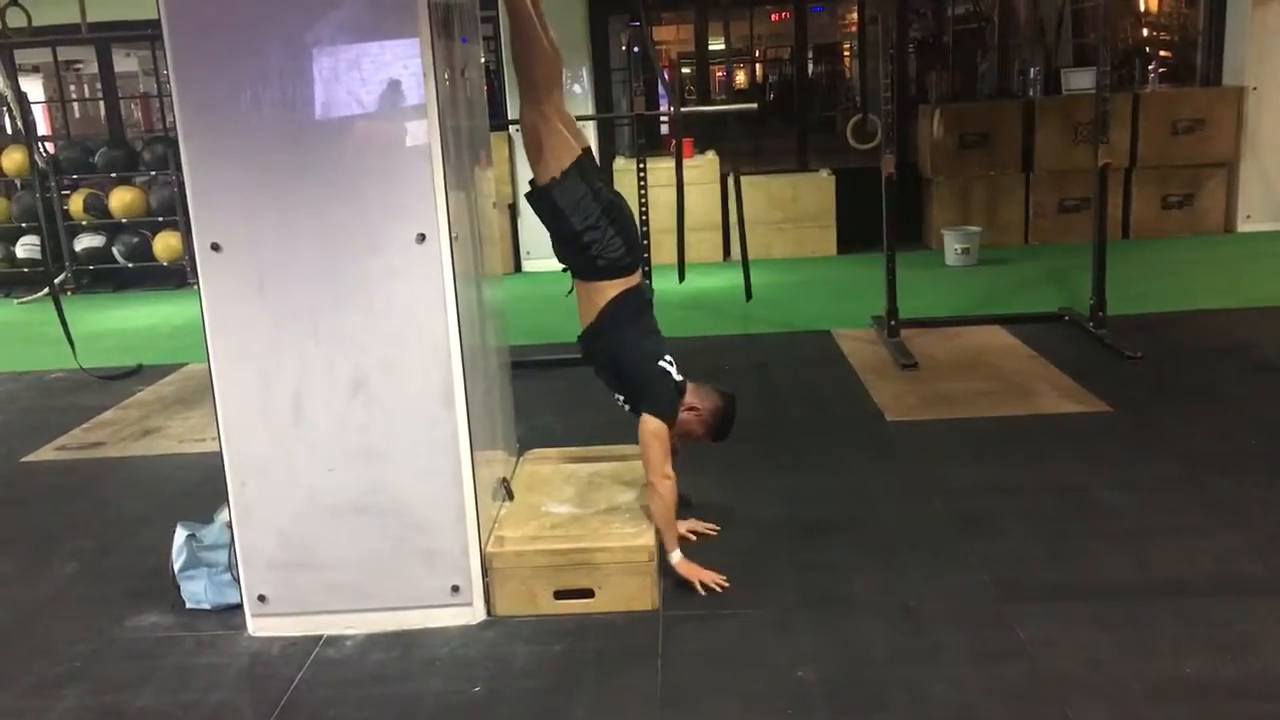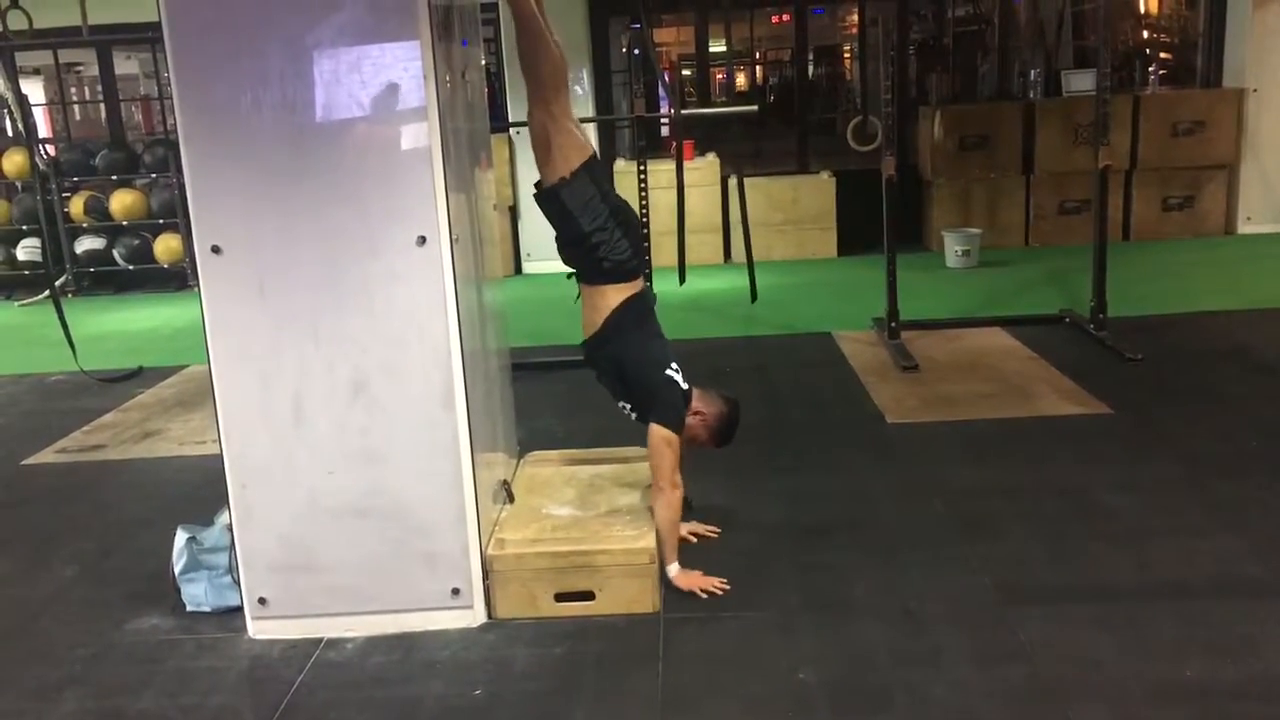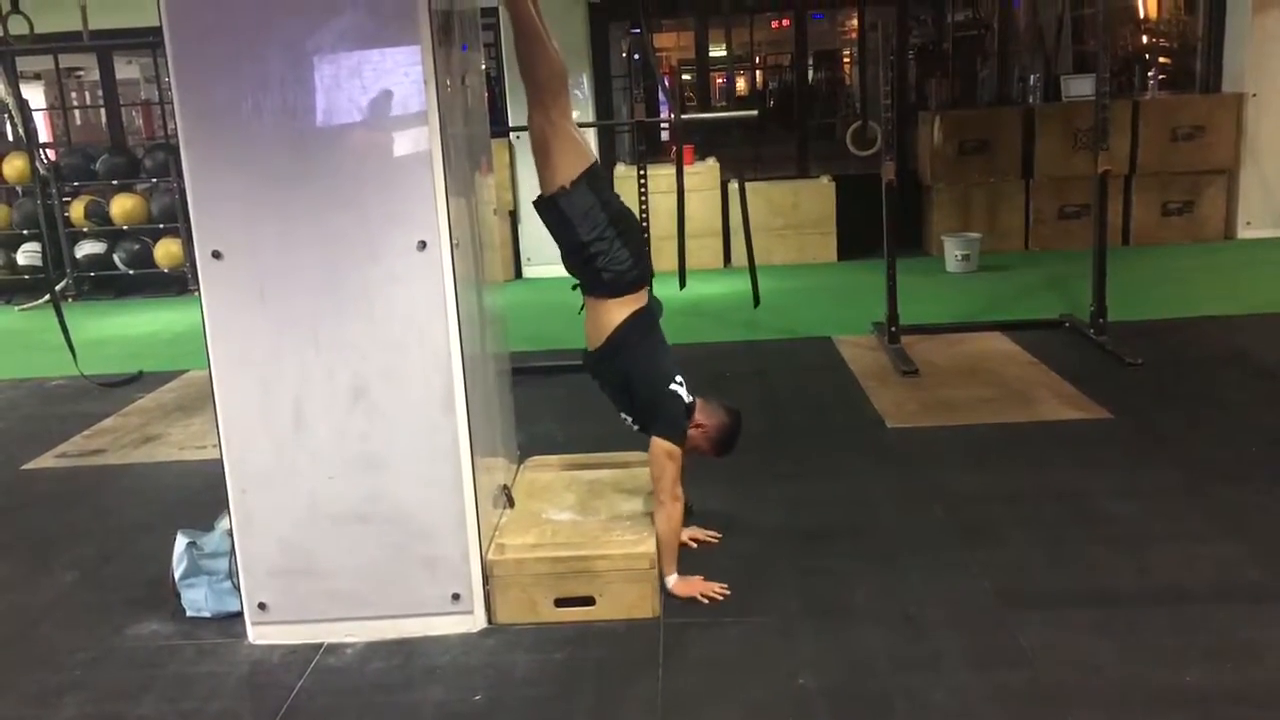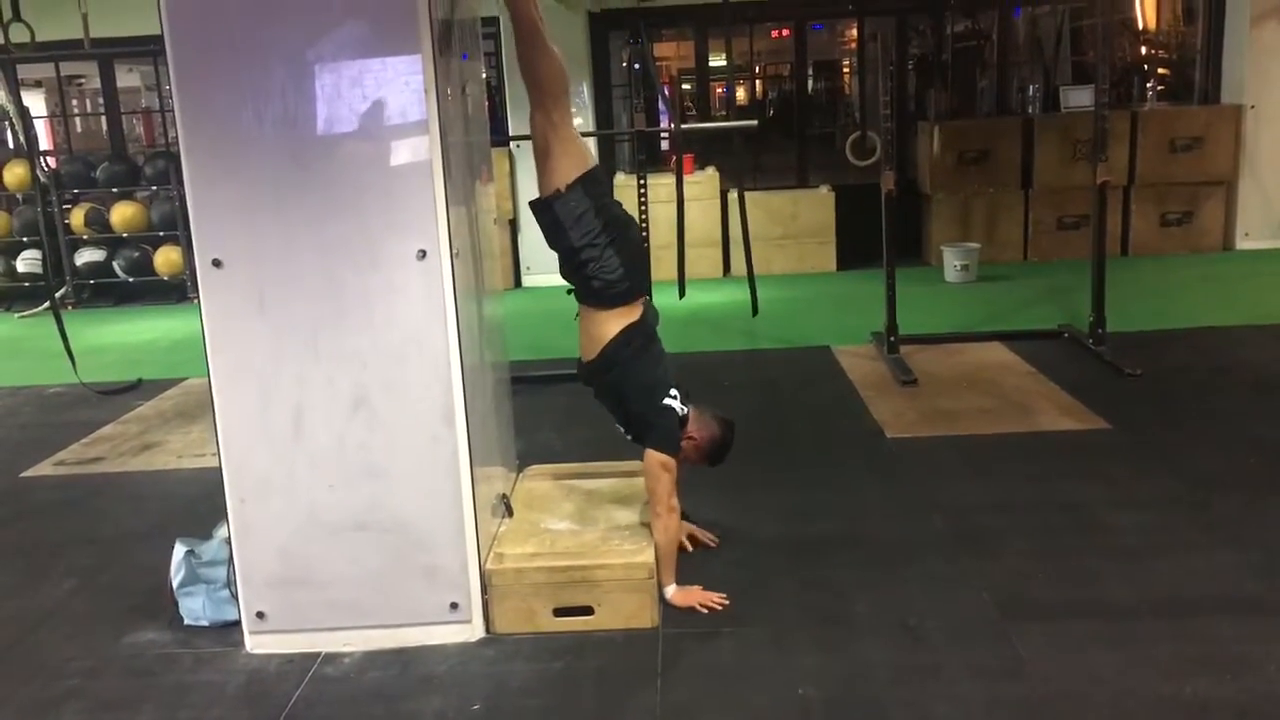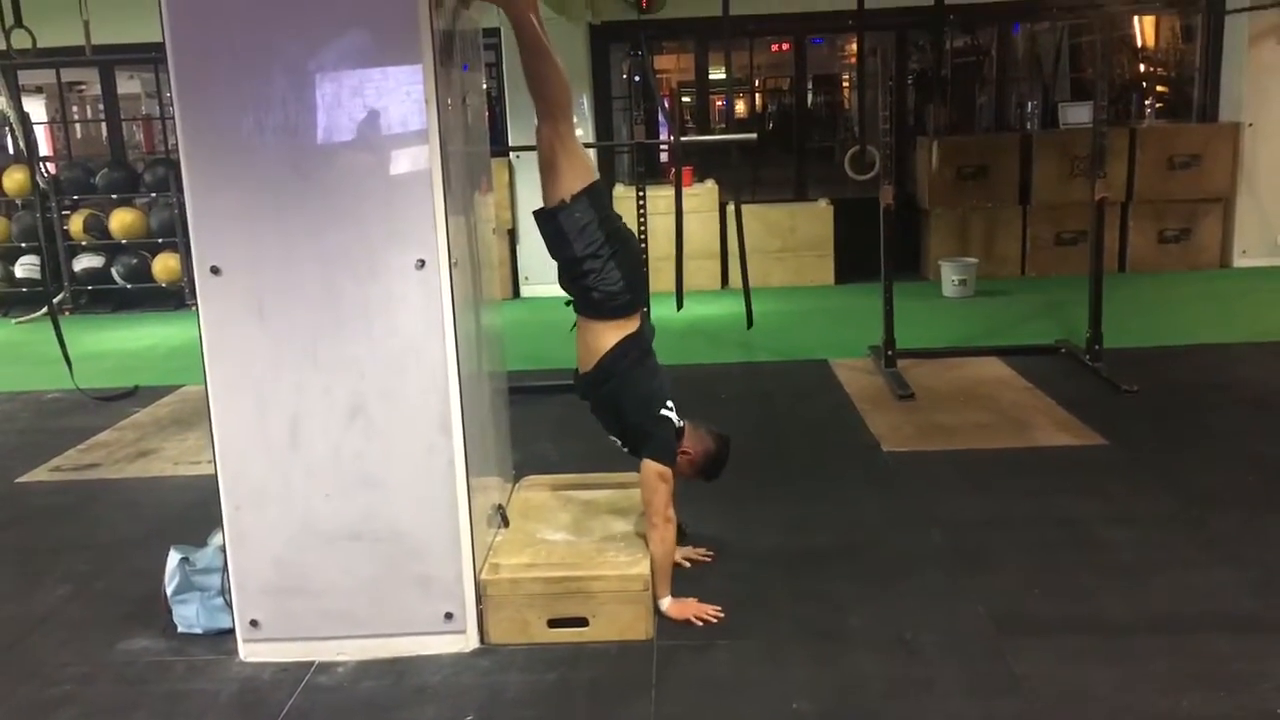
dt=0.2s
person 1, frame 1
left shoulder: (662, 386)
right shoulder: (661, 391)
left elbow: (659, 477)
right elbow: (660, 477)
left wrist: (672, 521)
right wrist: (676, 556)
left hip: (604, 246)
right hip: (602, 250)
left knee: (548, 108)
right knee: (543, 112)
person 1, frame 2
left shoulder: (668, 392)
right shoulder: (669, 397)
left elbow: (665, 485)
right elbow: (667, 486)
left wrist: (672, 523)
right wrist: (673, 567)
left hip: (608, 253)
right hip: (607, 256)
left knee: (554, 109)
right knee: (549, 110)
person 1, frame 3
left shoulder: (673, 405)
right shoulder: (670, 411)
left elbow: (667, 496)
right elbow: (668, 497)
left wrist: (675, 530)
right wrist: (673, 577)
left hip: (615, 260)
right hip: (612, 264)
left knee: (553, 114)
right knee: (548, 117)
person 1, frame 4
left shoulder: (667, 413)
right shoulder: (665, 421)
right elbow: (663, 507)
left wrist: (675, 527)
right wrist: (672, 589)
left hip: (613, 265)
right hip: (608, 270)
left knee: (555, 120)
right knee: (551, 120)
person 1, frame 5
left shoulder: (660, 425)
right shoulder: (660, 432)
left elbow: (658, 517)
right elbow: (660, 518)
left wrist: (669, 549)
right wrist: (667, 599)
left hip: (611, 281)
right hip: (606, 283)
left knee: (557, 133)
right knee: (556, 133)
